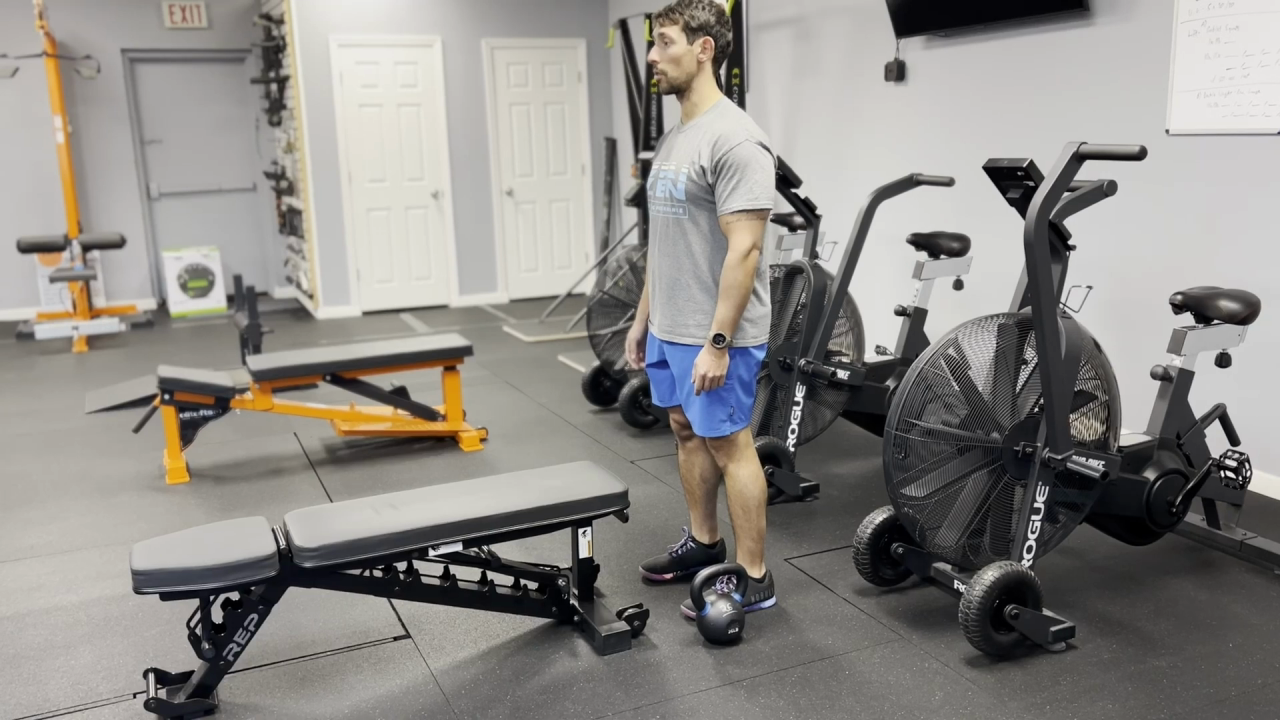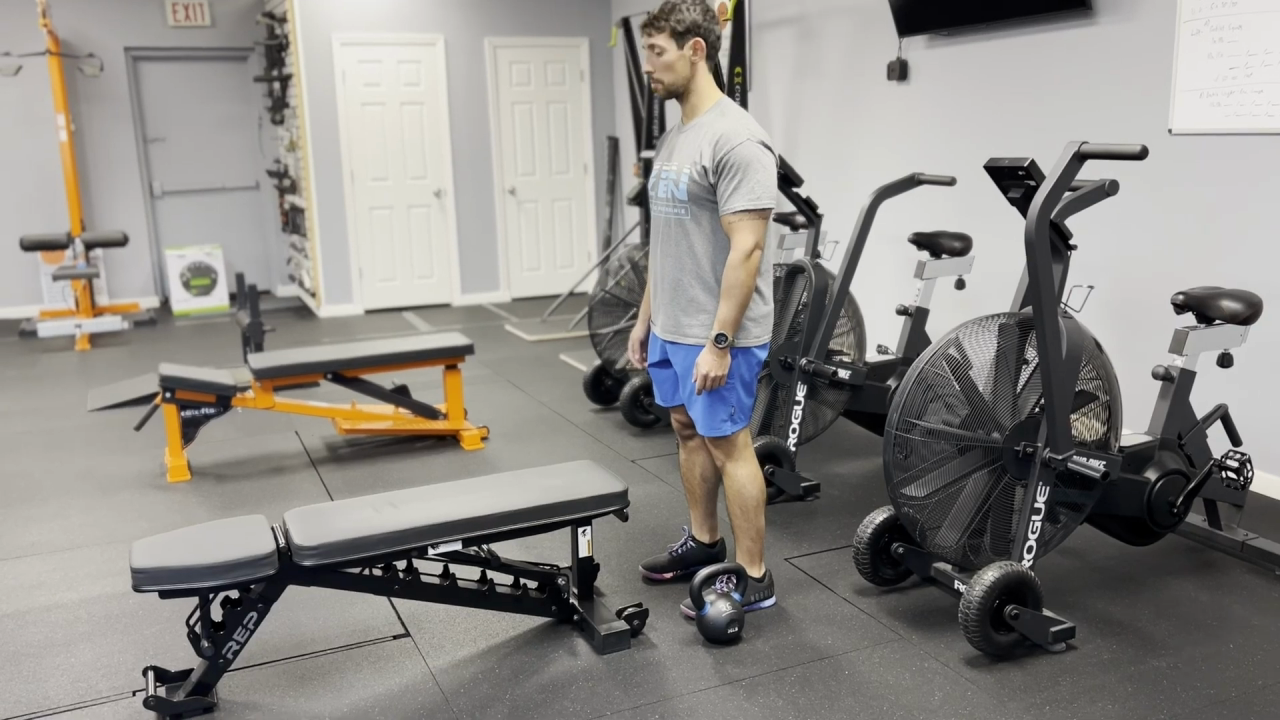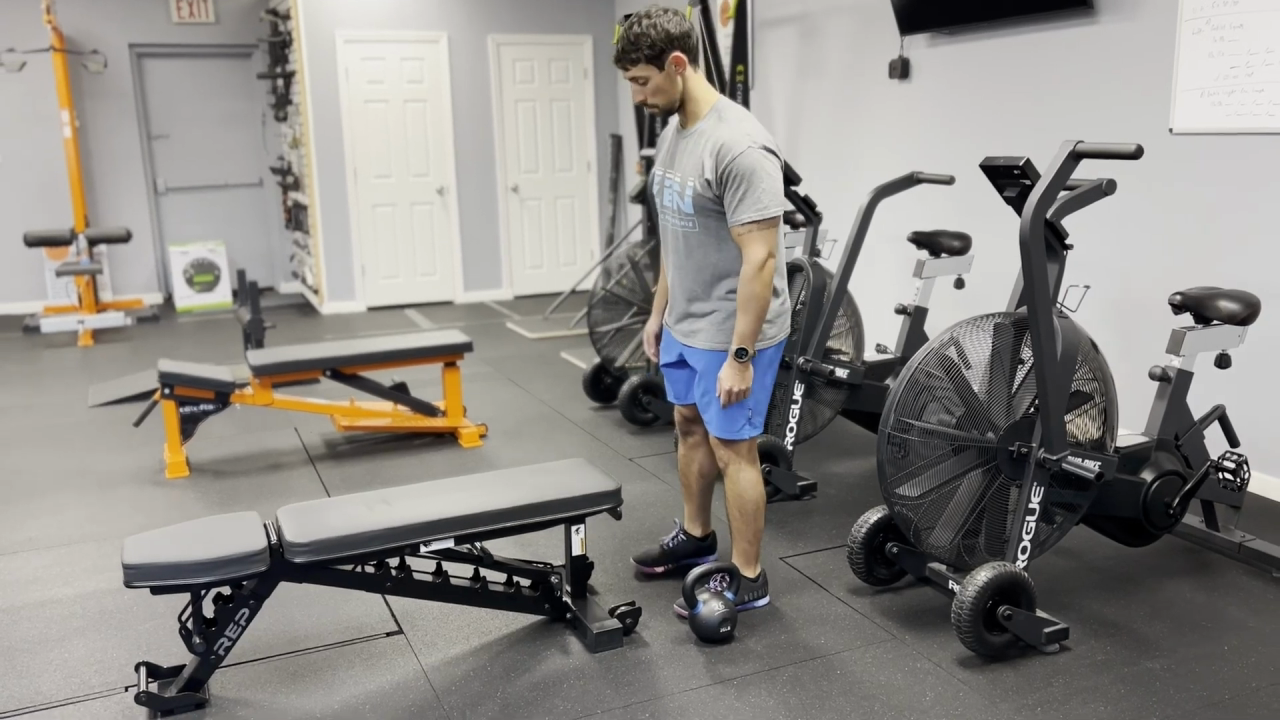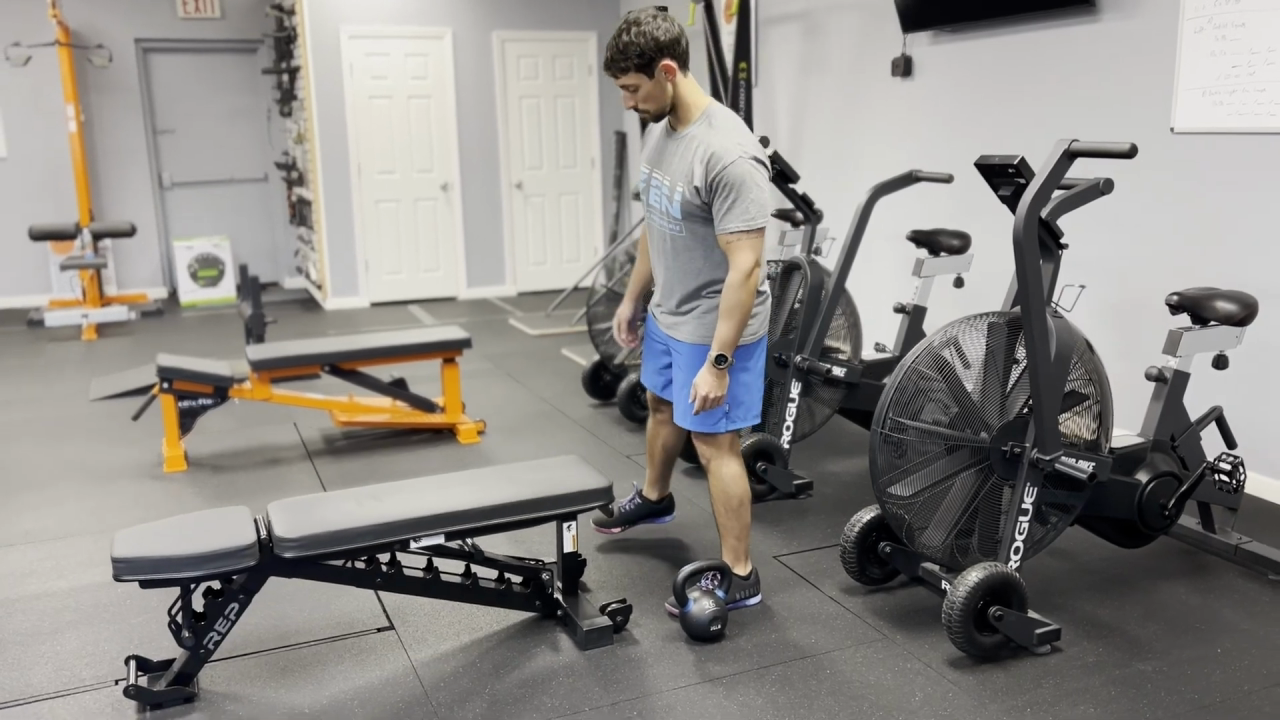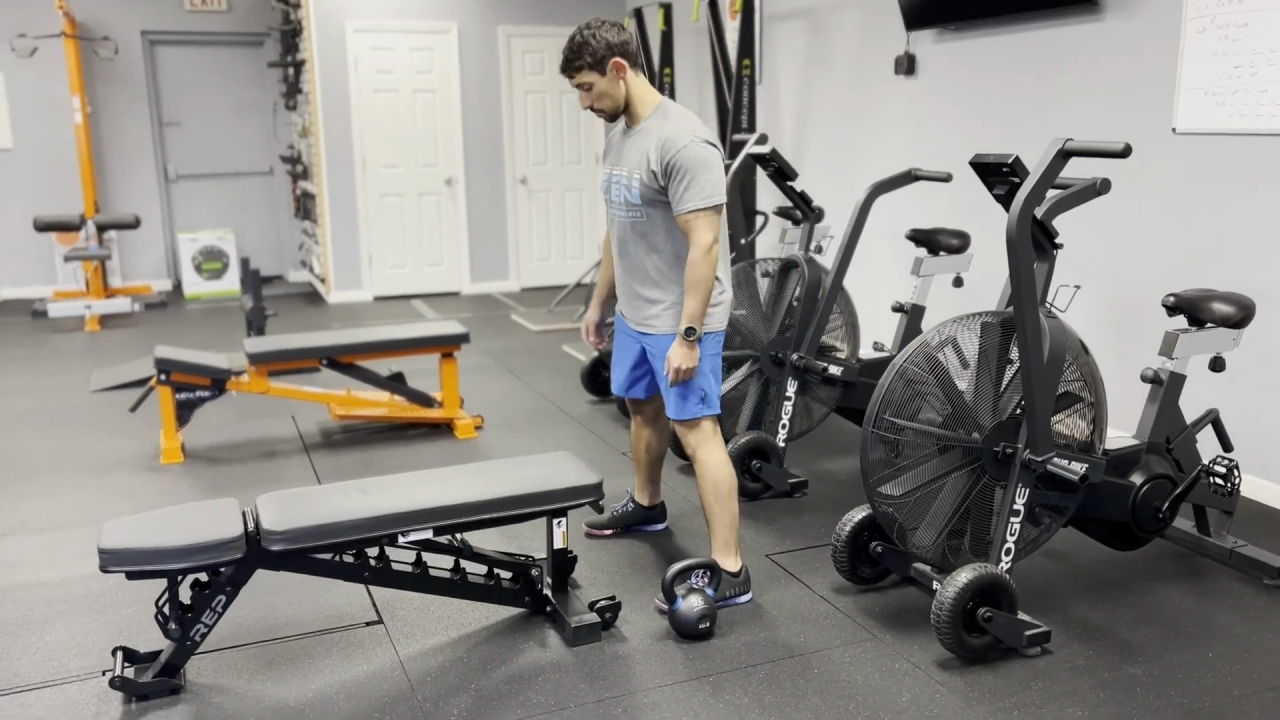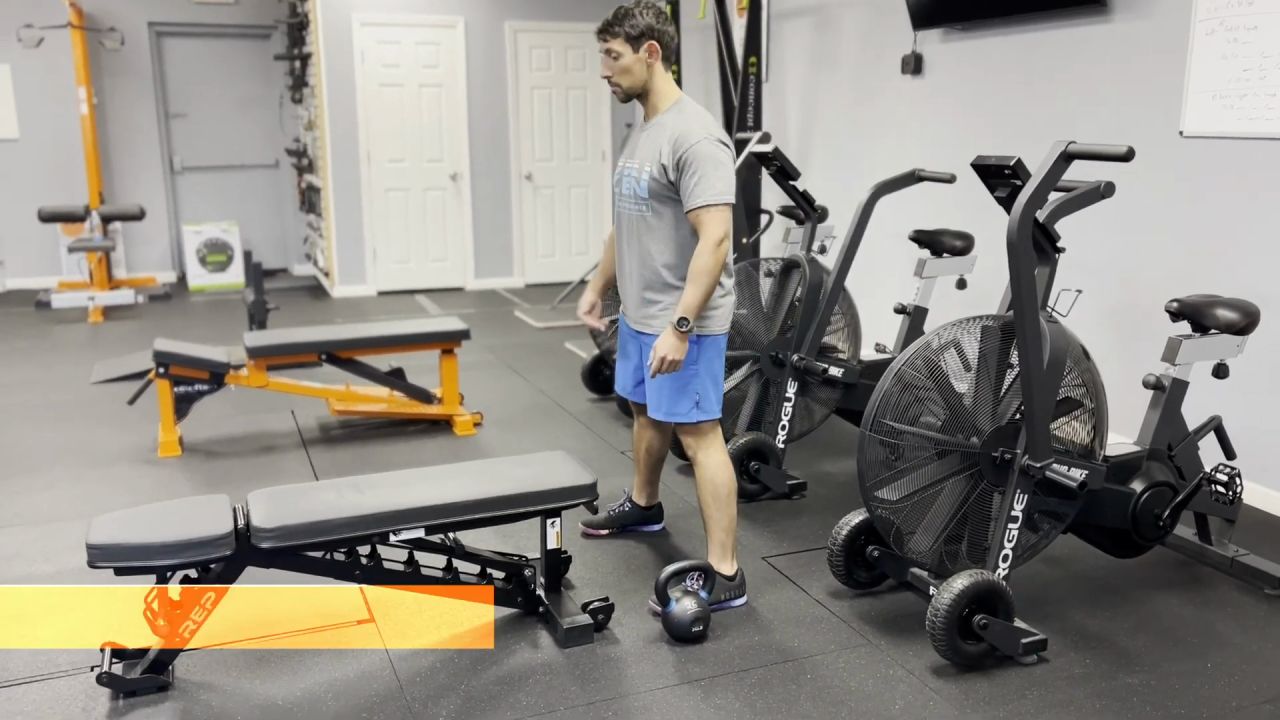
dt=0.5s
person 1, frame 1
left shoulder: (735, 140)
right shoulder: (675, 137)
left elbow: (744, 249)
left wrist: (718, 342)
right wrist: (644, 316)
left hip: (712, 335)
right hip: (671, 327)
left knee: (728, 446)
right knee: (688, 433)
left ankle: (753, 578)
right ankle: (703, 542)
person 1, frame 2
left shoulder: (735, 140)
right shoulder: (673, 137)
left elbow: (745, 249)
left wrist: (719, 342)
right wrist: (645, 316)
left hip: (714, 334)
right hip: (672, 328)
left knee: (726, 445)
right knee: (689, 431)
left ankle: (752, 578)
right ankle: (703, 541)
person 1, frame 3
left shoulder: (740, 146)
right shoulder: (673, 134)
left elbow: (759, 258)
left wrist: (740, 355)
right wrist: (659, 312)
left hip: (730, 333)
right hip: (686, 324)
left knee: (731, 447)
right knee: (689, 425)
left ankle: (747, 579)
right ankle: (695, 535)
person 1, frame 4
left shoulder: (729, 154)
right shoulder: (658, 130)
left elbow: (745, 268)
left wrist: (718, 361)
right wrist: (631, 298)
left hip: (714, 326)
right hip: (668, 314)
left knee: (714, 444)
right knee: (661, 406)
left ankle: (739, 576)
right ankle: (654, 497)
person 1, frame 5
left shoulder: (682, 140)
right shoulder: (618, 134)
left elbow: (704, 244)
left wrist: (688, 335)
right wrist: (598, 301)
left hip: (680, 317)
right hip: (636, 311)
left knee: (697, 431)
right knee: (643, 409)
left ankle: (728, 570)
right ankle: (646, 504)
person 1, frame 6
left shoulder: (694, 136)
right shoulder: (639, 133)
left elbow: (715, 239)
left wrist: (681, 326)
right wrist: (596, 286)
left hip: (683, 322)
right hip: (638, 314)
left knee: (699, 435)
right knee: (646, 411)
left ankle: (725, 574)
right ankle: (642, 505)
